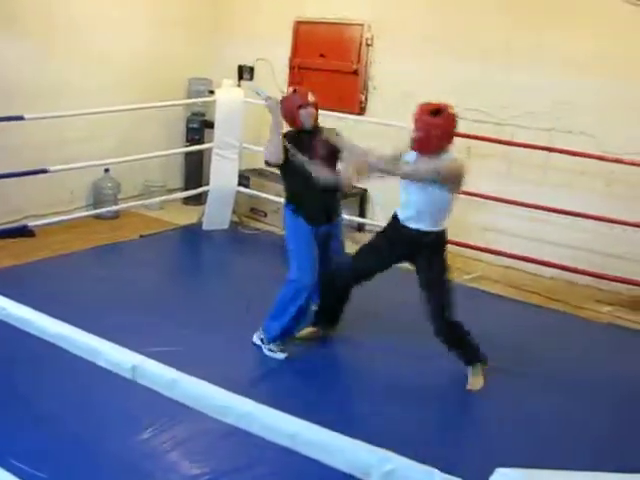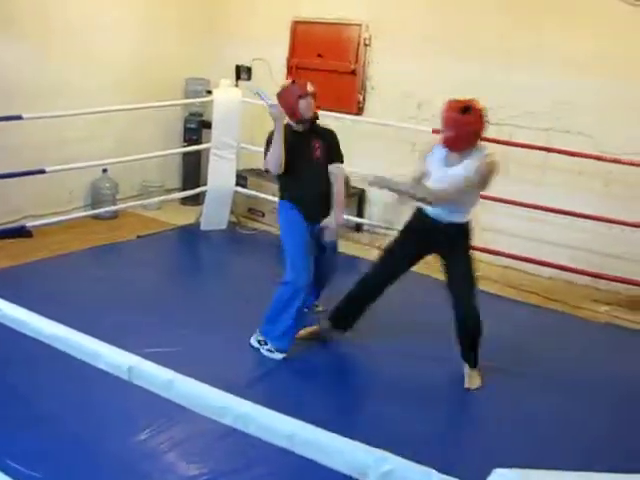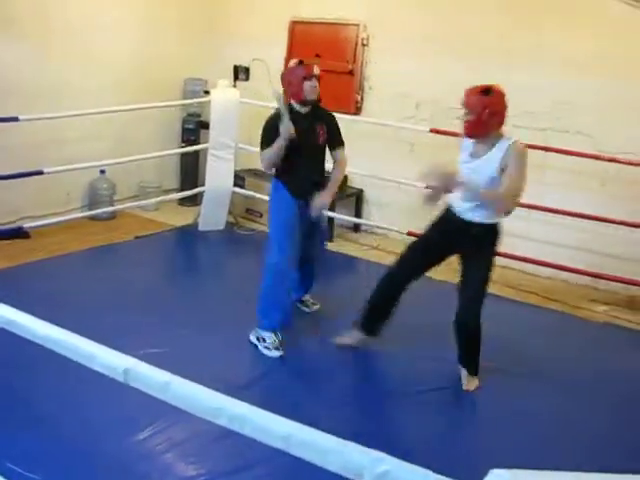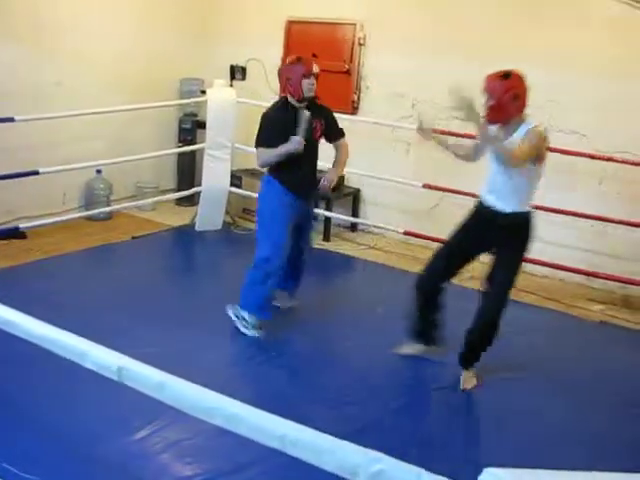
dt=0.1s
person 1, frame 1
left shoulder: (451, 168)
right shoulder: (415, 152)
left elbow: (389, 169)
left wrist: (343, 144)
left hip: (428, 243)
right hip: (398, 230)
left knee: (442, 320)
right knee: (342, 277)
left ankle: (475, 362)
right ankle: (323, 325)
person 1, frame 2
left shoulder: (484, 165)
right shoulder: (439, 150)
left elbow: (437, 197)
right elbow: (418, 184)
left wrist: (390, 184)
left hip: (454, 235)
right hip: (423, 223)
left knee: (465, 308)
right knee: (377, 277)
left ankle: (471, 363)
right ankle: (334, 323)
person 1, frame 3
left shoulder: (514, 152)
right shoulder: (468, 143)
left elbow: (506, 204)
left wrist: (463, 185)
right wrist: (441, 188)
left hip: (480, 234)
right hip: (449, 223)
left knee: (469, 312)
right knee: (396, 276)
left ankle: (468, 366)
right ankle: (366, 328)
person 1, frame 4
left shoulder: (535, 135)
right shoulder: (494, 129)
left elbow: (510, 159)
right elbow: (470, 154)
left wrist: (476, 120)
right wrist: (436, 138)
left hip: (513, 227)
right hip: (482, 216)
left knee: (492, 303)
right knee: (431, 275)
left ankle: (468, 363)
right ankle: (425, 339)
person 2, frame 1
left shoulder: (327, 140)
right shoulder: (285, 142)
left elbow: (346, 174)
right elbow: (272, 158)
left wrist: (331, 174)
right wrist: (276, 121)
left hip: (329, 218)
right hip: (300, 217)
left knee: (331, 269)
right knee: (304, 277)
left ankle: (312, 301)
right ankle: (270, 334)
person 2, frame 2
left shoulder: (327, 136)
right shoulder: (279, 136)
left elbow: (338, 177)
right elbow: (275, 168)
left wrist: (336, 215)
right wrist: (280, 127)
left hip: (324, 216)
right hip: (294, 212)
left knee: (325, 268)
right knee: (298, 277)
left ankle: (308, 301)
right ankle: (268, 336)
person 2, frame 3
left shoulder: (326, 118)
right shoulder: (278, 120)
left elbow: (340, 160)
right elbow: (267, 164)
left wrist: (329, 191)
right wrist: (282, 139)
left hip: (314, 197)
right hip: (287, 195)
left knee: (311, 252)
right knee: (282, 260)
left ankle: (299, 293)
right ankle: (267, 328)
person 2, frame 4
left shoulder: (321, 113)
right shoulder: (274, 116)
left elbow: (341, 144)
right elbow: (262, 160)
left wrist: (337, 171)
right wrist: (288, 148)
left hip: (305, 191)
right hip: (279, 190)
left knee: (298, 248)
right knee: (273, 251)
left ankle: (281, 290)
right ankle: (247, 310)
